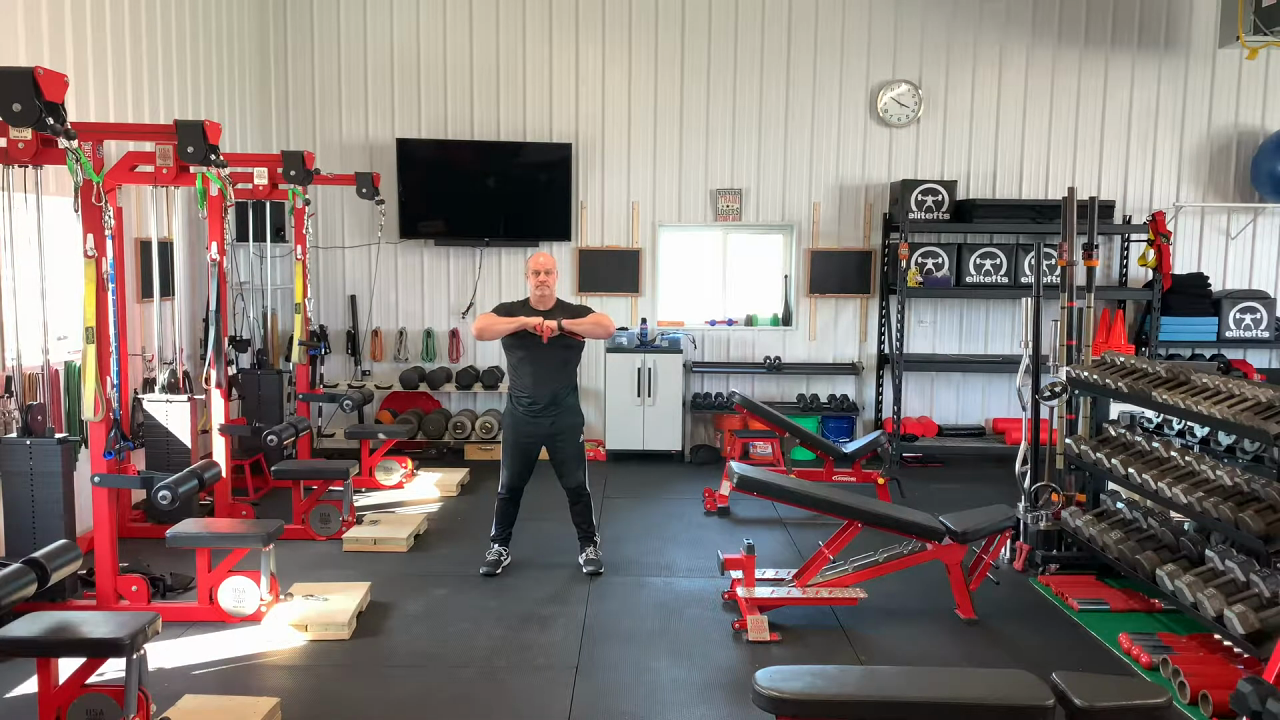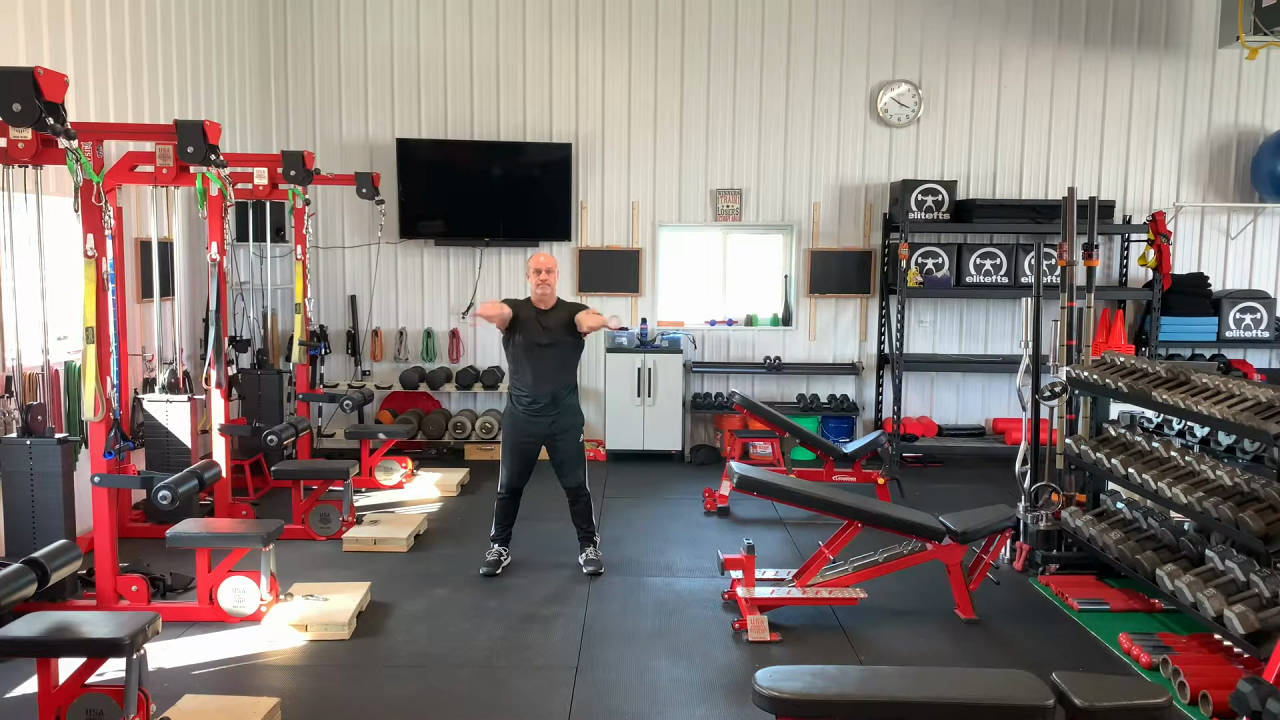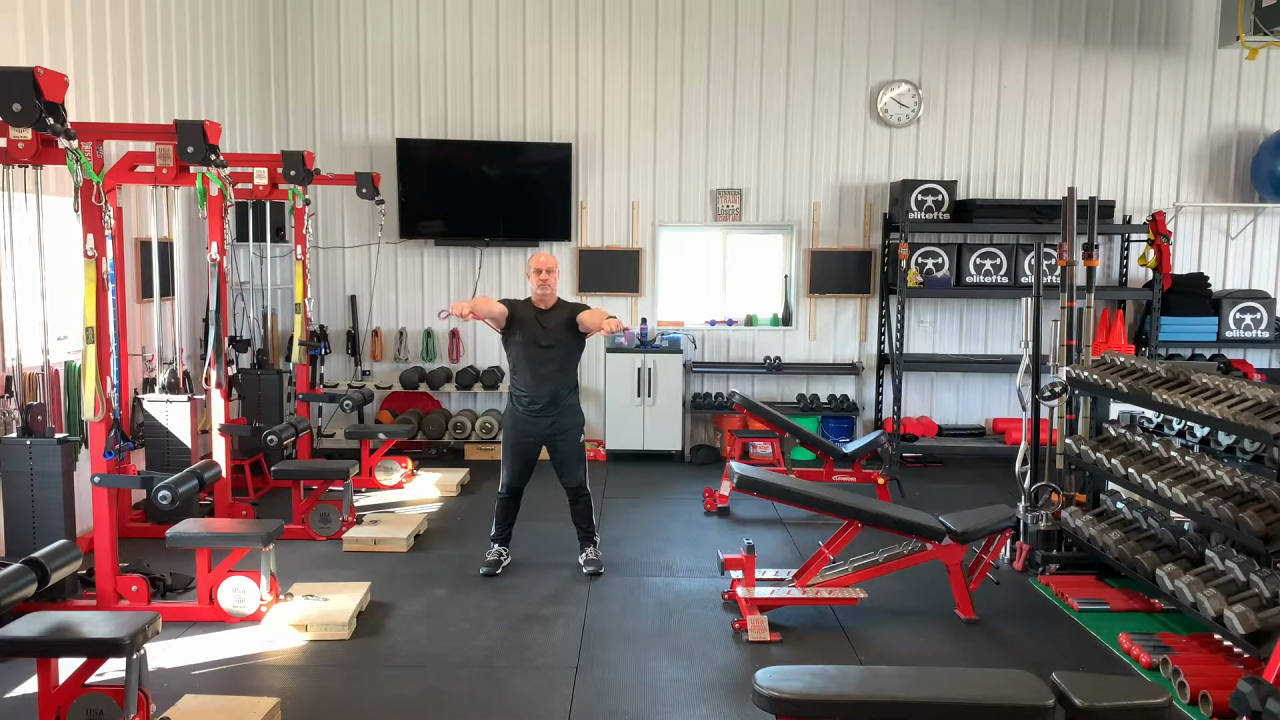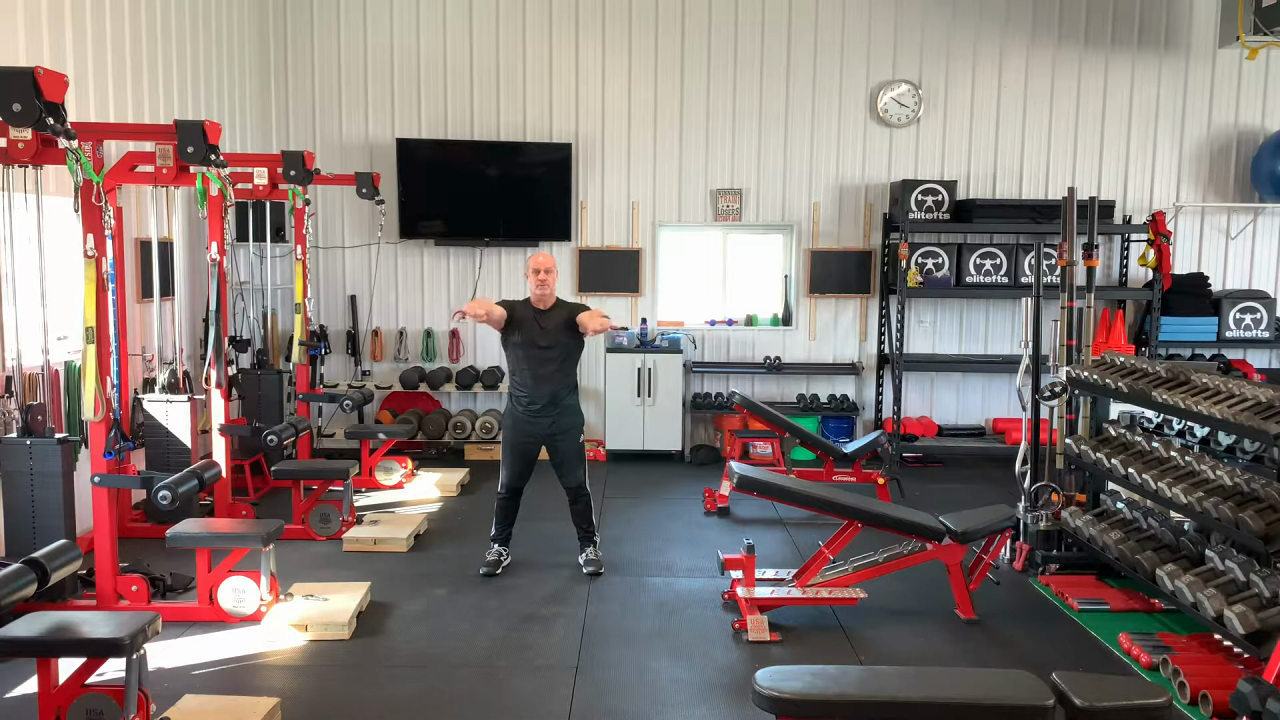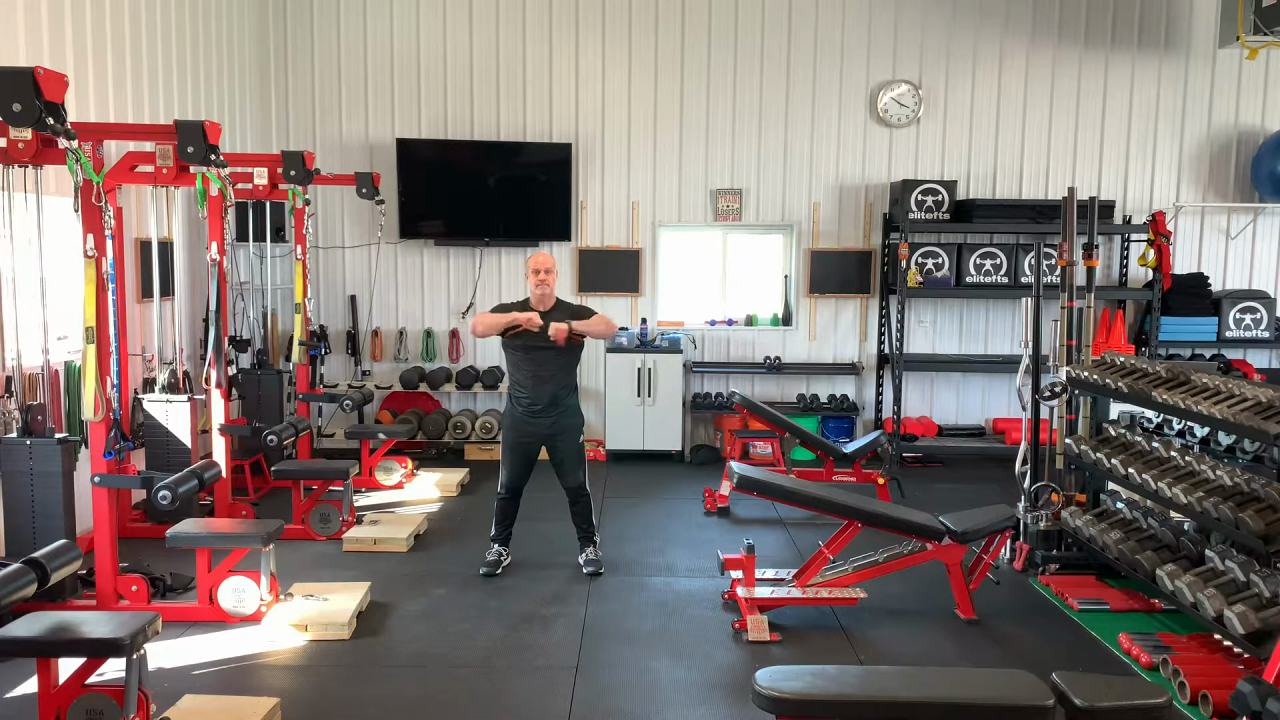
dt=0.3s
person 1, frame 1
left shoulder: (573, 313)
right shoulder: (511, 312)
left elbow: (607, 328)
right elbow: (479, 329)
left wrist: (560, 325)
right wrist: (524, 322)
left hip: (565, 418)
right hip: (520, 418)
left knee: (577, 486)
right knee: (509, 486)
left ankle: (589, 547)
right ankle: (499, 547)
person 1, frame 2
left shoulder: (573, 310)
right shoulder: (513, 308)
left elbow: (590, 317)
right elbow: (493, 310)
left wrist: (595, 320)
right wrist: (489, 311)
left hip: (565, 417)
right hip: (520, 417)
left knee: (576, 486)
right knee: (509, 486)
left ankle: (589, 547)
right ankle: (499, 547)
person 1, frame 3
left shoulder: (573, 312)
right shoulder: (514, 311)
left elbow: (592, 317)
right elbow: (490, 307)
left wrist: (608, 320)
right wrist: (470, 306)
left hip: (565, 418)
right hip: (521, 417)
left knee: (576, 486)
right knee: (510, 487)
left ankle: (588, 547)
right ankle: (499, 547)
person 1, frame 4
left shoulder: (572, 312)
right shoulder: (513, 311)
left elbow: (590, 318)
right elbow: (491, 310)
left wrist: (600, 321)
right wrist: (477, 308)
left hip: (564, 418)
right hip: (520, 417)
left knee: (576, 486)
right knee: (509, 487)
left ankle: (588, 547)
right ankle: (499, 547)
person 1, frame 5
left shoulder: (574, 312)
right shoulder: (511, 312)
left elbow: (610, 328)
right elbow: (477, 327)
left wrist: (570, 326)
right wrist: (517, 318)
left hip: (564, 418)
right hip: (520, 418)
left knee: (576, 486)
right knee: (509, 487)
left ankle: (589, 547)
right ankle: (499, 548)
